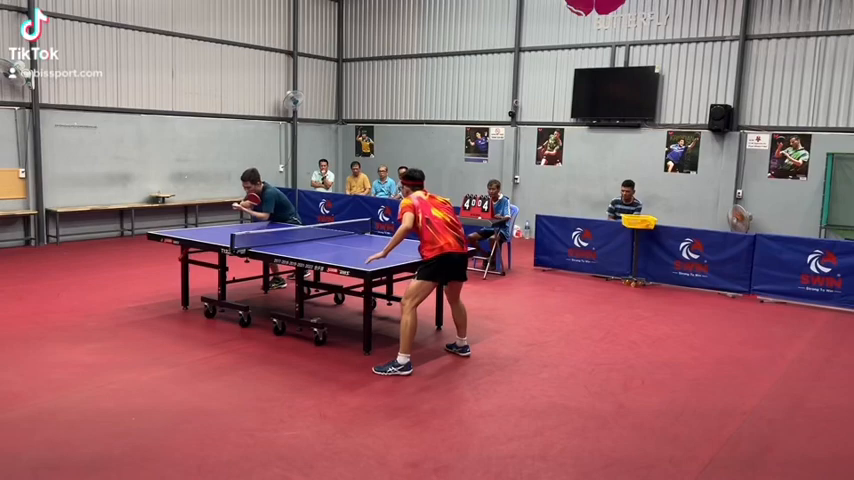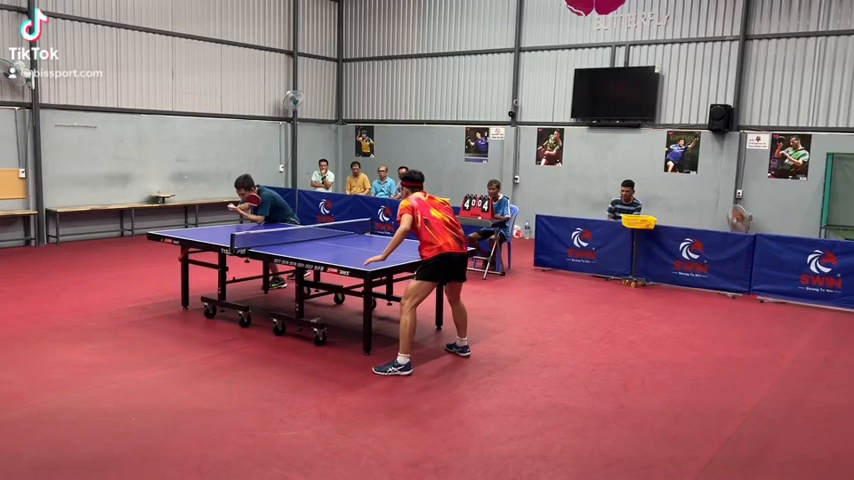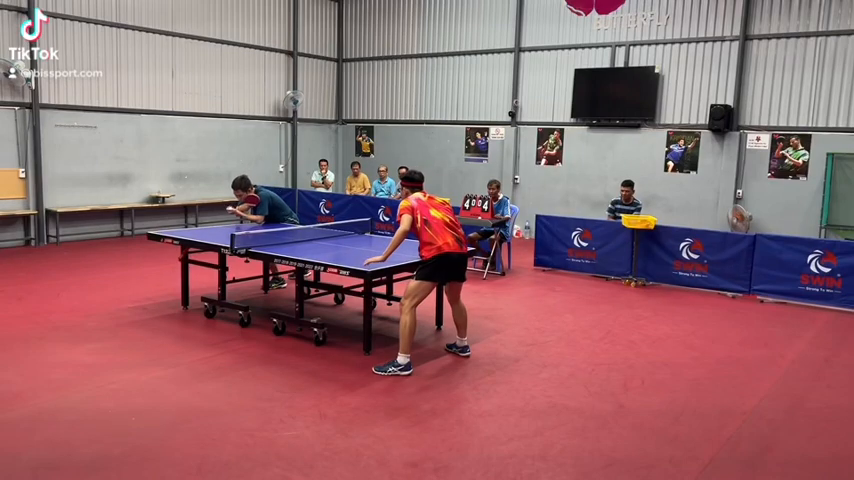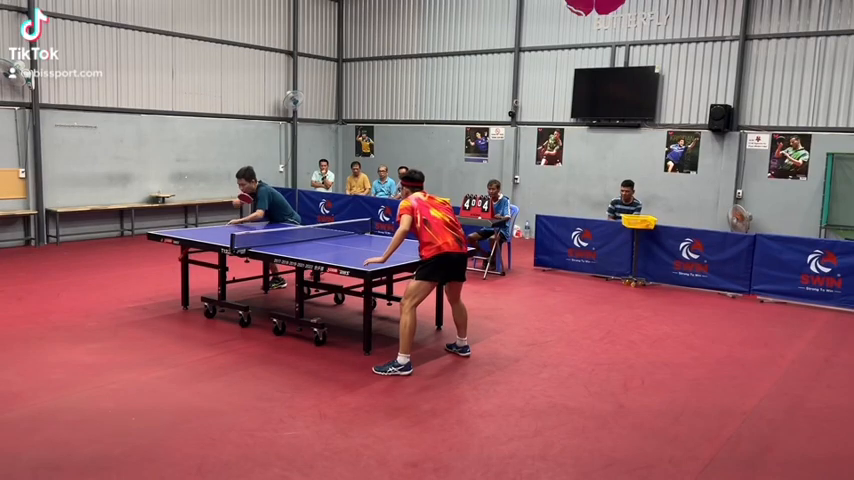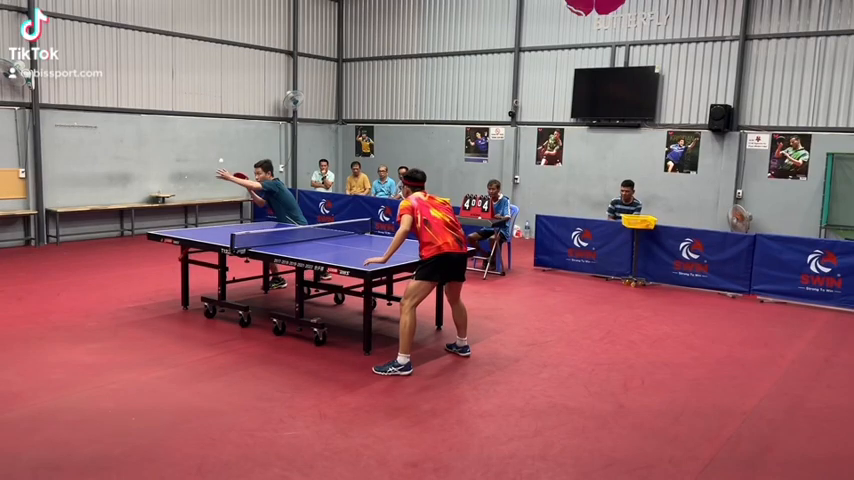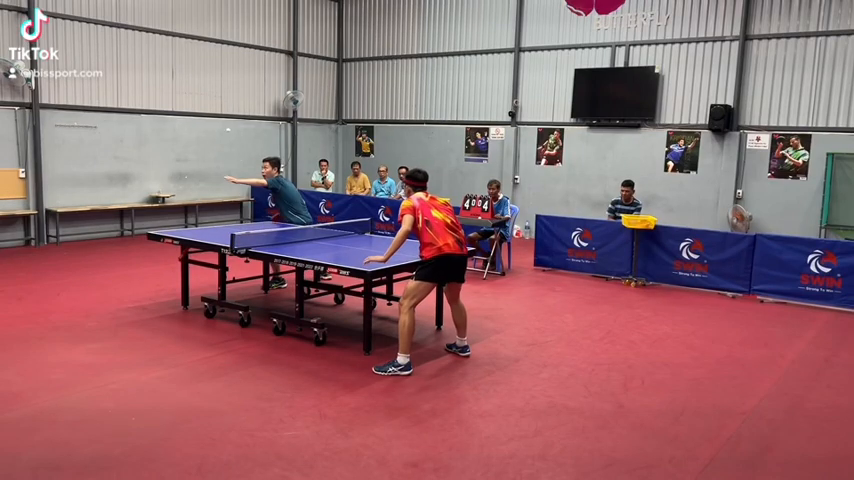
dt=0.3s
person 1, frame 1
left shoulder: (410, 201)
right shoulder: (442, 200)
left elbow: (407, 226)
left wrist: (384, 252)
left hip: (439, 256)
right hip: (460, 252)
left knee: (408, 304)
right knee: (453, 298)
left ankle: (403, 361)
right ankle: (462, 344)
person 1, frame 2
left shoulder: (408, 202)
right shoulder: (441, 201)
left elbow: (405, 228)
right elbow: (456, 228)
left wrist: (384, 255)
left hip: (438, 256)
right hip: (460, 252)
left knee: (407, 304)
right knee: (454, 299)
left ankle: (403, 362)
right ankle: (462, 345)
person 1, frame 3
left shoulder: (408, 203)
right shoulder: (441, 201)
left elbow: (405, 228)
left wrist: (384, 256)
left hip: (438, 255)
right hip: (460, 252)
left knee: (407, 304)
right knee: (454, 299)
left ankle: (403, 362)
right ankle: (462, 345)
person 1, frame 4
left shoulder: (408, 203)
right shoulder: (441, 201)
left elbow: (404, 229)
left wrist: (384, 257)
left hip: (438, 255)
right hip: (460, 252)
left knee: (407, 304)
right knee: (454, 299)
left ankle: (403, 362)
right ankle: (462, 344)
person 1, frame 5
left shoulder: (409, 202)
right shoulder: (441, 201)
left elbow: (404, 229)
left wrist: (384, 258)
left hip: (437, 256)
right hip: (460, 253)
left knee: (407, 304)
right knee: (454, 298)
left ankle: (403, 362)
right ankle: (462, 345)
person 1, frame 6
left shoulder: (410, 203)
right shoulder: (442, 202)
left elbow: (406, 229)
left wrist: (385, 257)
left hip: (438, 256)
right hip: (460, 254)
left knee: (406, 304)
right knee: (454, 299)
left ankle: (403, 362)
right ankle: (462, 344)
person 2, frame 1
left shoulder: (269, 193)
right shoulder: (255, 191)
left elbow: (264, 216)
right elbow: (242, 205)
left wrist: (243, 209)
right wrist: (249, 202)
left hip: (291, 223)
right hip: (279, 222)
left ankle: (278, 279)
person 2, frame 2
left shoulder: (265, 195)
left elbow: (259, 219)
right elbow: (239, 209)
left wrist: (239, 211)
right wrist: (248, 204)
left hip: (289, 223)
right hip: (276, 223)
left ankle: (277, 279)
person 2, frame 3
left shoulder: (262, 195)
right shoulder: (249, 196)
left elbow: (259, 219)
right elbow: (238, 211)
left wrist: (239, 213)
right wrist: (247, 204)
left hip: (288, 223)
right hip: (276, 223)
left ankle: (277, 279)
person 2, frame 4
left shoulder: (263, 191)
right shoulder: (252, 190)
left elbow: (259, 214)
right elbow: (236, 203)
left wrist: (239, 221)
right wrist: (239, 201)
left hip: (290, 223)
right hip: (280, 222)
left ankle: (277, 279)
person 2, frame 5
left shoulder: (274, 184)
right shoulder: (274, 186)
left elbow: (253, 185)
right elbow: (261, 204)
left wrist: (230, 177)
right wrist: (250, 191)
right hip: (299, 225)
left ankle: (277, 279)
person 2, frame 6
left shoulder: (277, 181)
right shoulder: (285, 183)
left elbow: (260, 182)
right elbow: (302, 202)
left wrist: (237, 181)
left hip: (298, 224)
right hip: (306, 221)
left ankle: (278, 279)
